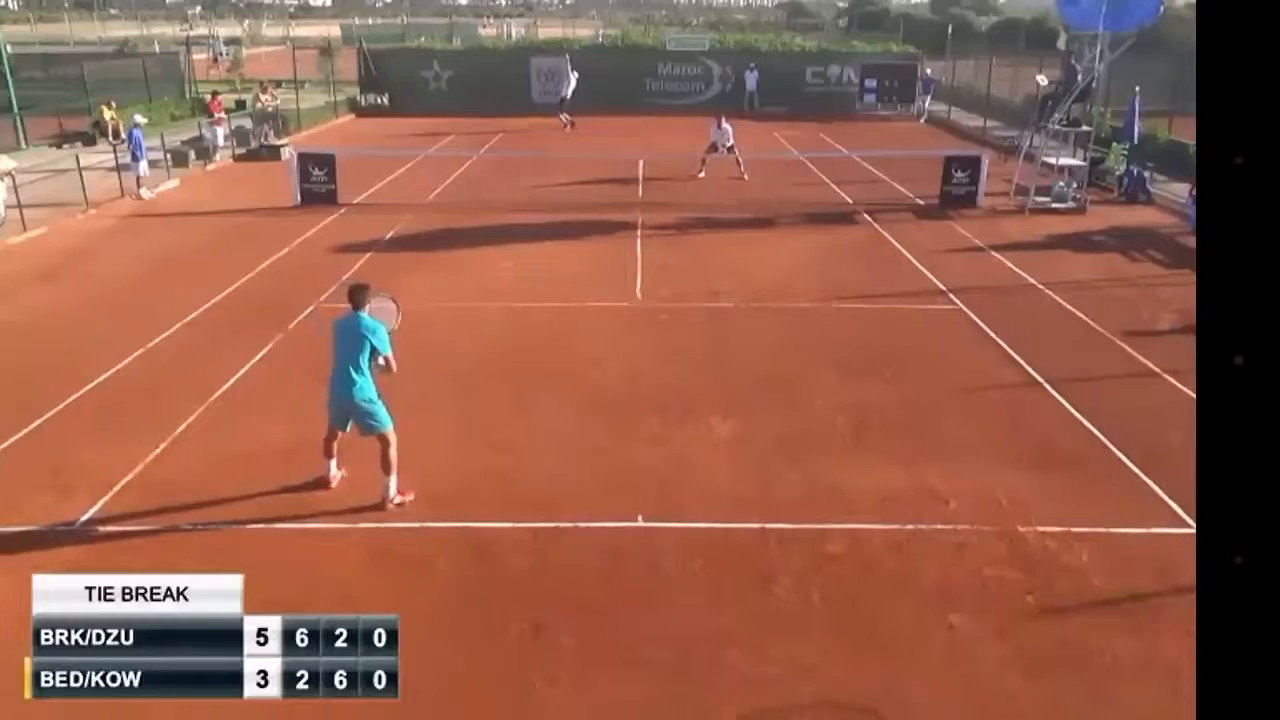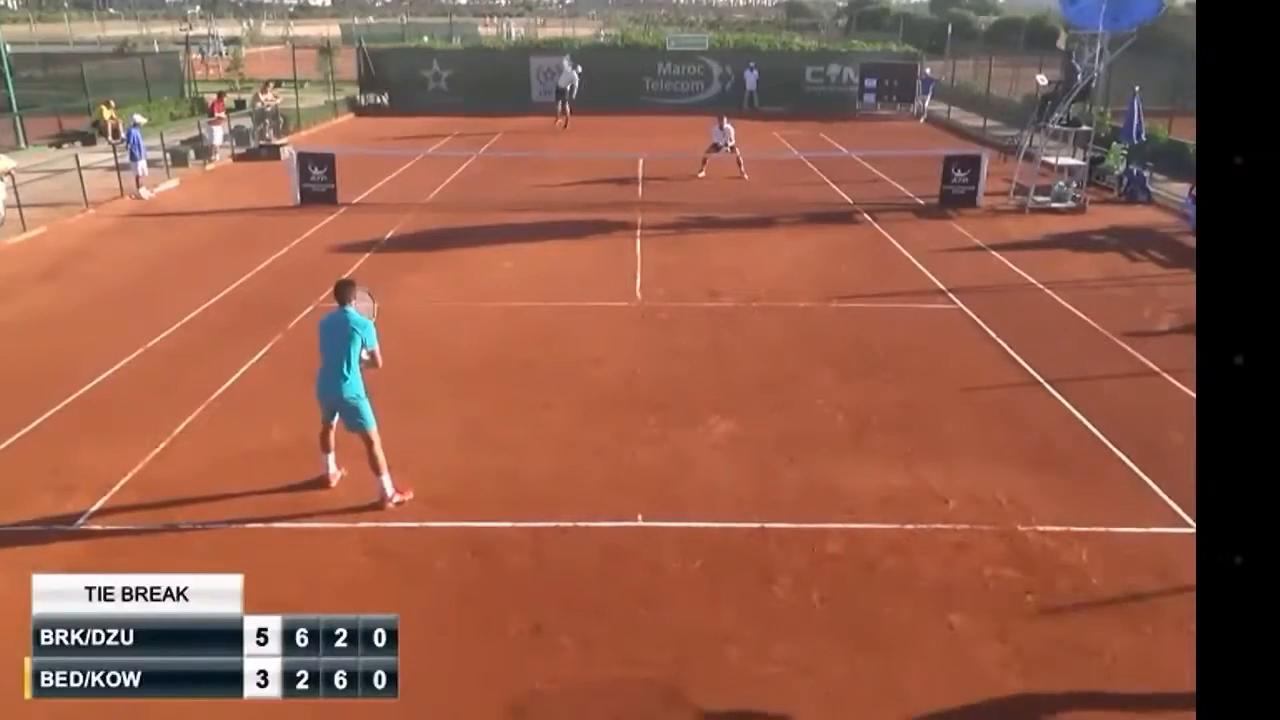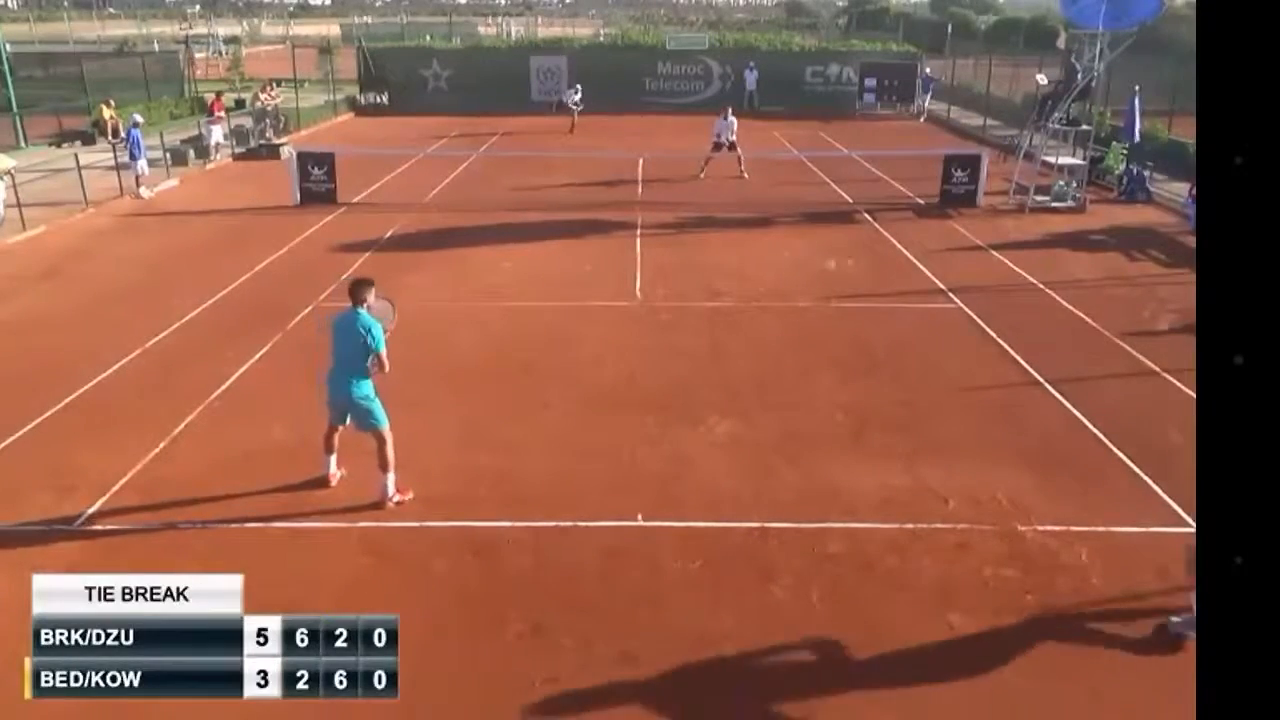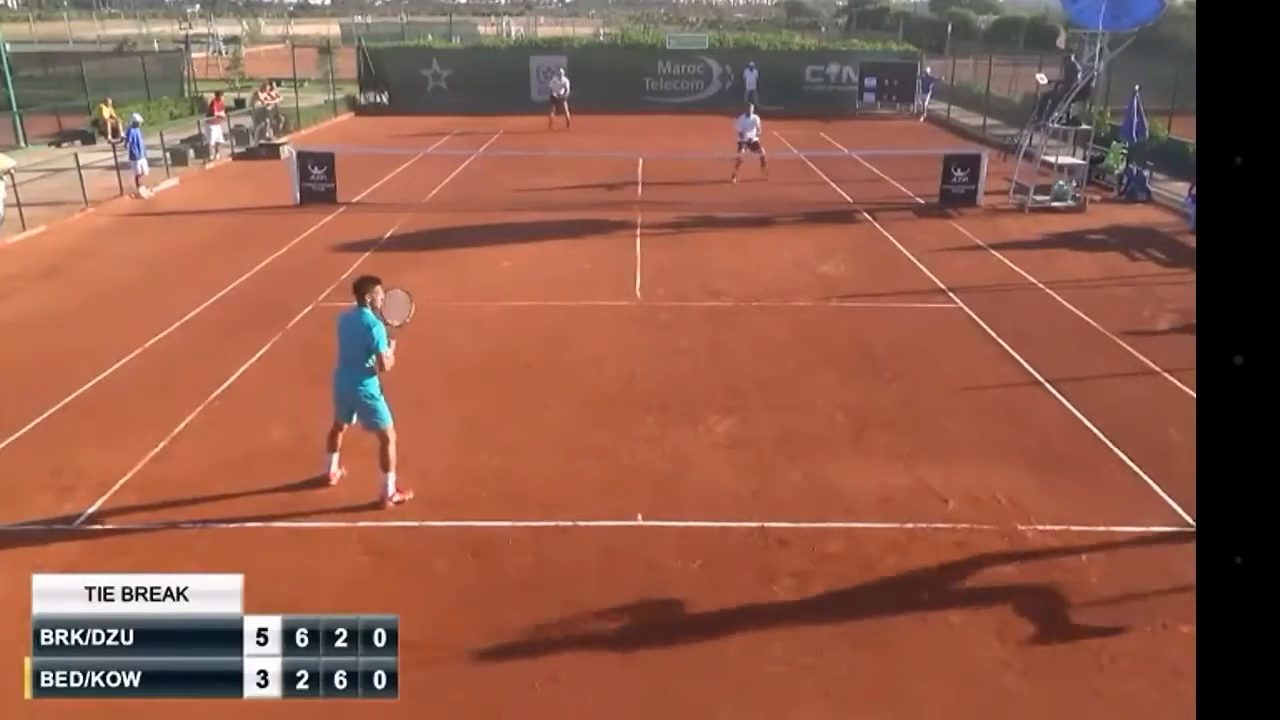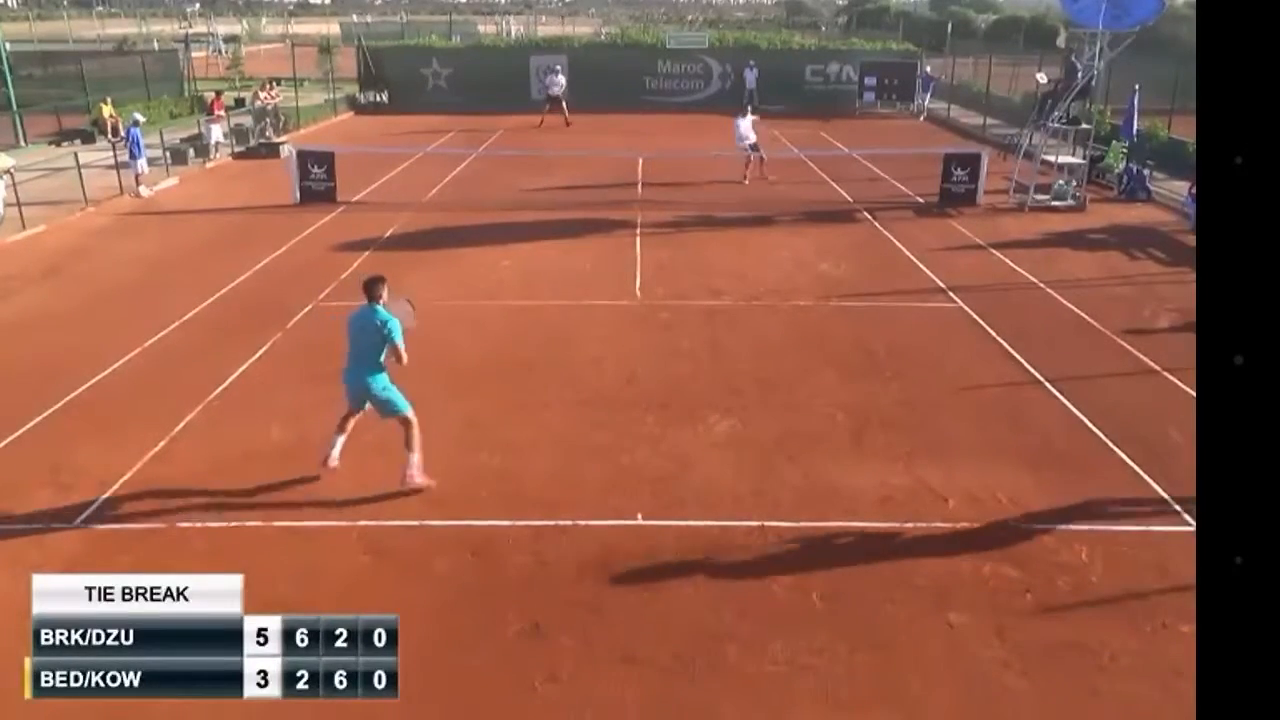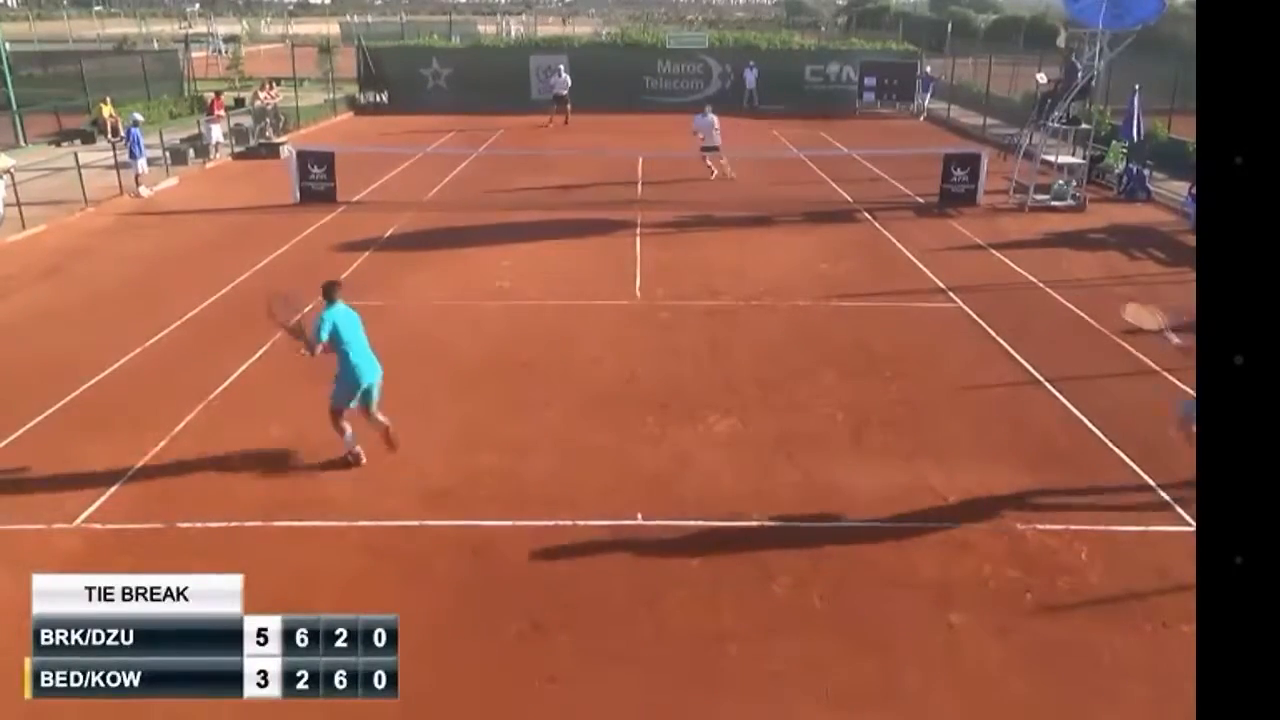
dt=0.5s
person 1, frame 1
left shoulder: (338, 324)
right shoulder: (375, 329)
right elbow: (391, 368)
left hip: (336, 392)
right hip: (361, 395)
left knee: (333, 434)
right knee: (389, 441)
left ankle: (332, 474)
right ankle: (391, 495)
person 1, frame 2
left shoulder: (324, 322)
right shoulder: (363, 324)
right elbow: (377, 362)
left hip: (324, 387)
right hip: (349, 391)
left knee: (328, 426)
right knee: (372, 441)
left ankle: (331, 472)
right ankle: (388, 493)
person 1, frame 3
left shoulder: (338, 320)
right shoulder: (372, 326)
right elbow: (384, 367)
right wrist: (377, 361)
left hip: (335, 387)
right hip: (359, 391)
left knee: (333, 428)
right knee: (385, 438)
left ankle: (332, 472)
right ankle: (390, 493)
person 1, frame 4
left shoulder: (344, 319)
right shoulder: (374, 326)
right elbow: (383, 366)
left wrist: (384, 349)
right wrist: (391, 352)
left hip: (342, 385)
right hip: (365, 390)
left knee: (339, 427)
right knee: (388, 438)
left ankle: (332, 471)
right ankle: (389, 492)
person 1, frame 5
left shoulder: (354, 317)
right shoulder: (389, 321)
right elbow: (402, 359)
right wrist: (398, 354)
left hip: (351, 379)
right hip: (374, 382)
left knee: (352, 413)
right knee: (410, 422)
left ankle: (332, 457)
right ankle: (412, 474)
person 1, frame 6
left shoulder: (327, 316)
right shoulder: (352, 314)
left elbow: (315, 351)
right wrist: (327, 347)
left hip: (353, 374)
right hip: (373, 370)
left knee: (336, 414)
right knee: (370, 412)
left ankle: (355, 452)
right ankle: (385, 428)
